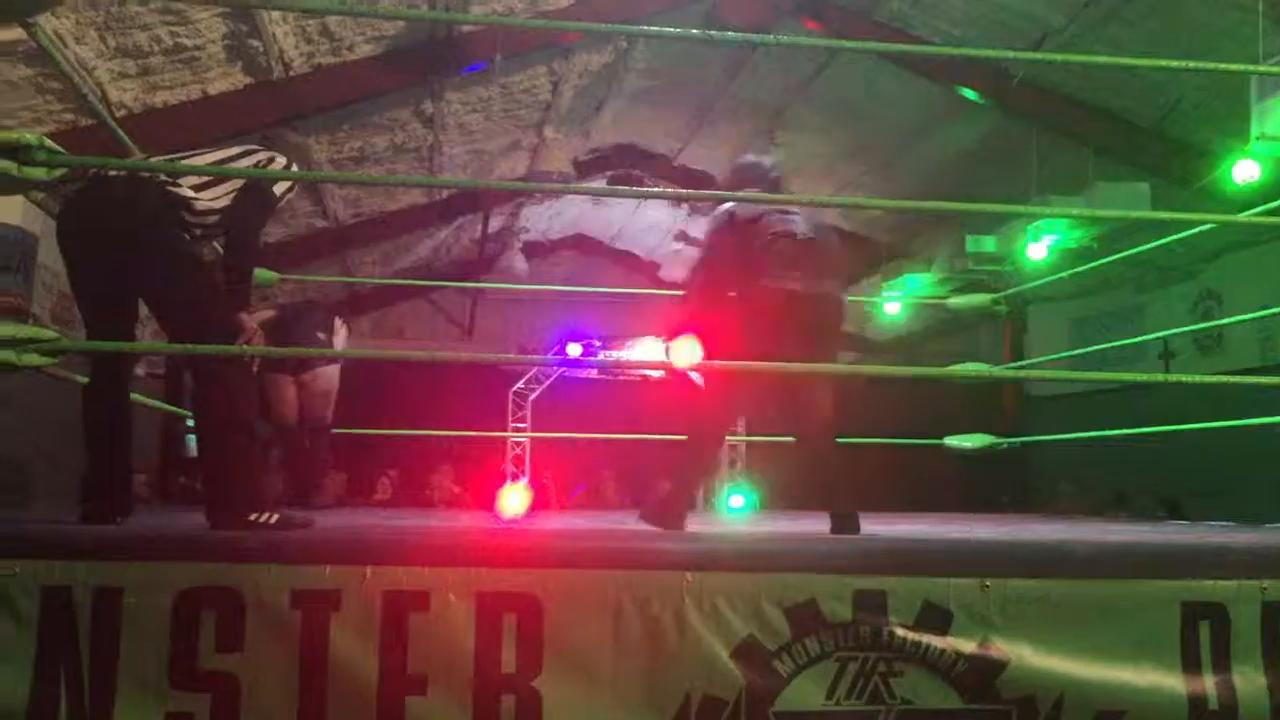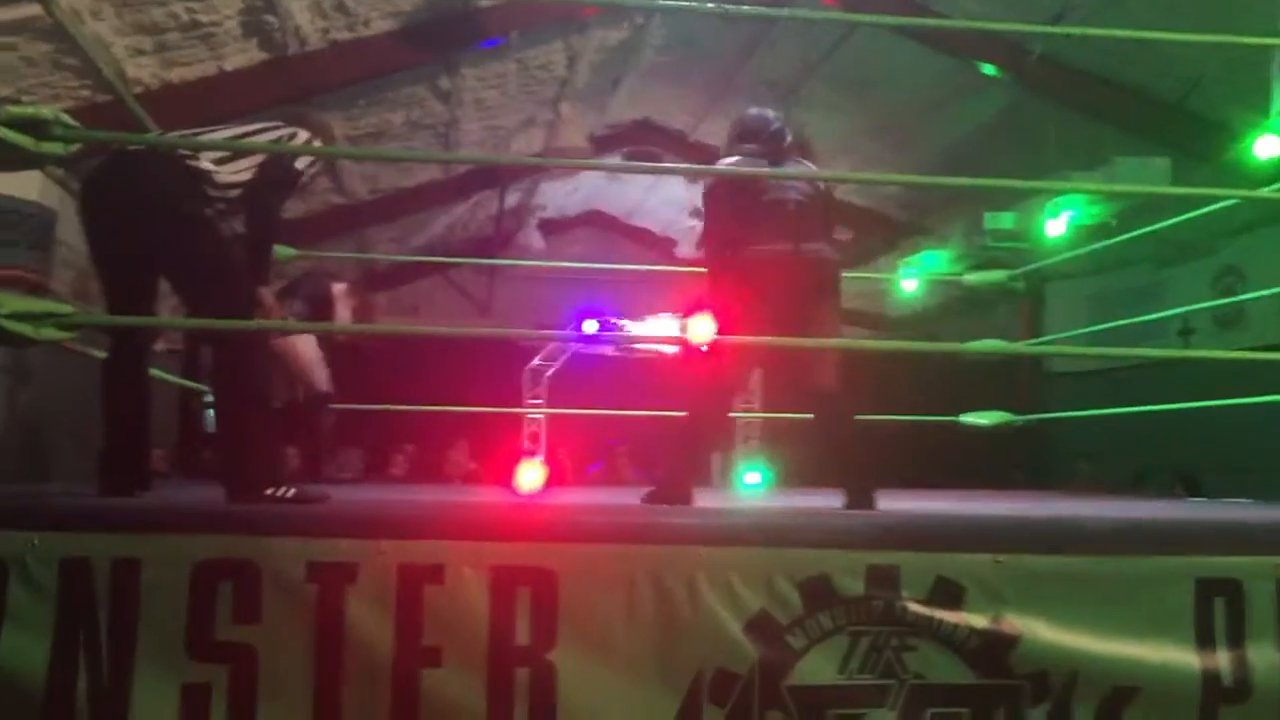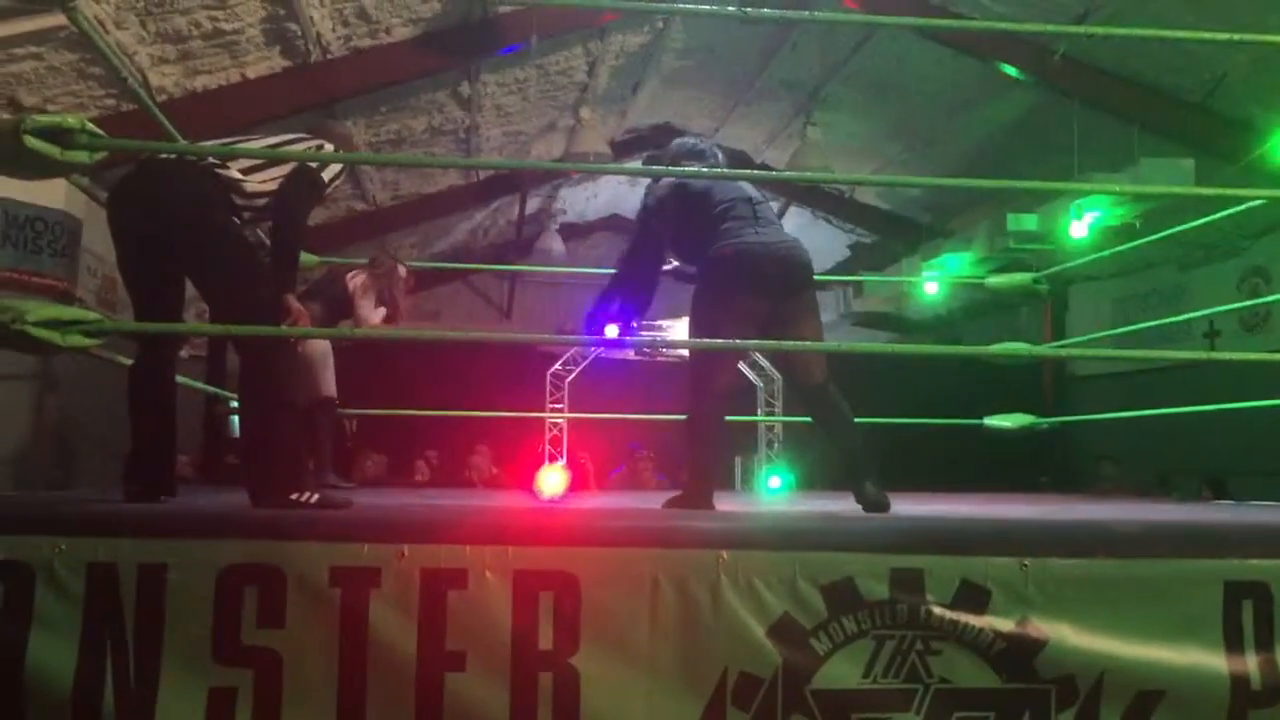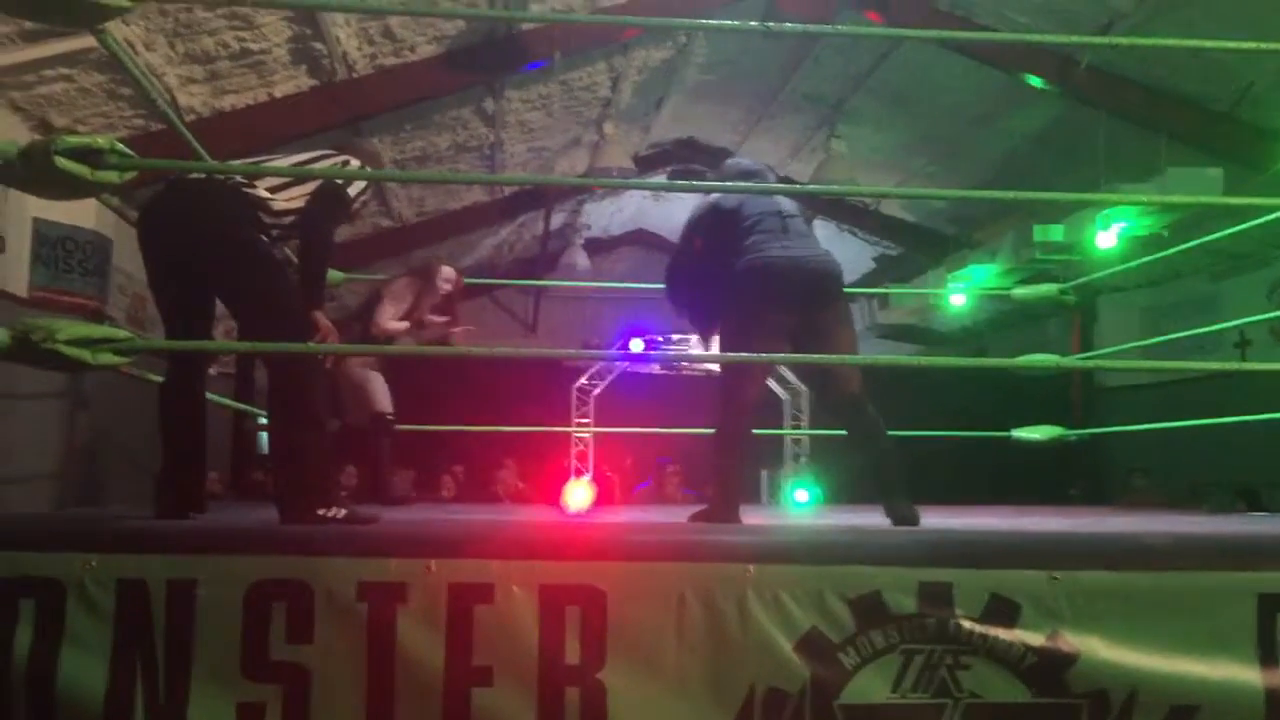
dt=0.5s
person 1, frame 1
left shoulder: (229, 157)
right shoulder: (282, 167)
right elbow: (245, 225)
right wrist: (239, 309)
left hip: (84, 207)
right hip: (145, 215)
left knee: (110, 362)
right knee: (223, 356)
left ankle: (102, 502)
right ankle: (240, 507)
person 1, frame 2
left shoulder: (250, 135)
right shoulder: (305, 141)
right elbow: (265, 199)
right wrist: (258, 283)
left hip: (105, 182)
right hip: (167, 189)
left knee: (130, 333)
right knee: (239, 331)
left ankle: (121, 476)
right ankle: (255, 481)
person 1, frame 3
left shoulder: (271, 147)
right shoulder: (329, 155)
right elbow: (291, 208)
right wrist: (285, 291)
left hip: (133, 190)
right hip: (193, 199)
left knee: (156, 339)
right knee: (266, 339)
left ankle: (146, 481)
right ankle: (279, 486)
person 1, frame 4
left shoulder: (302, 164)
right shoulder: (356, 171)
right elbow: (317, 223)
right wrist: (313, 308)
left hip: (162, 210)
right hip: (222, 218)
left knee: (186, 358)
right knee: (295, 355)
left ankle: (177, 498)
right ankle: (309, 502)
person 2, frame 1
left shoulder: (732, 213)
right shoulder: (804, 219)
left elbow: (710, 279)
right elbow: (835, 270)
left wrist: (707, 330)
left hip: (765, 311)
right hip: (823, 309)
left knee: (713, 415)
right knee: (816, 425)
left ankle: (674, 506)
right ankle: (841, 515)
person 2, frame 2
left shoulder: (729, 172)
right shoulder: (808, 173)
left elbow: (718, 241)
right elbow: (825, 230)
left wrist: (721, 293)
left hip: (760, 280)
right hip: (817, 276)
left knee: (715, 386)
right knee: (826, 391)
left ankle: (679, 485)
right ankle: (859, 489)
person 2, frame 3
left shoulder: (672, 187)
right shoulder: (741, 185)
left elbow: (644, 254)
left wrist: (615, 306)
right wrist: (686, 269)
left hip: (736, 271)
right hip: (791, 263)
left knee: (709, 389)
right knee: (816, 385)
left ankle: (698, 492)
right ankle: (866, 483)
person 2, frame 4
left shoulder: (718, 206)
right shoulder: (791, 205)
left elbow: (680, 272)
left wrist: (703, 317)
left hip: (762, 281)
right hip: (822, 279)
left knee: (738, 403)
right knee: (851, 397)
left ankle: (724, 505)
right ankle: (896, 499)
person 3, frame 1
left shoulder: (282, 314)
right shoulder: (336, 320)
left elbow: (252, 321)
right elbow: (338, 353)
left hip: (280, 355)
right hip: (319, 355)
left knee: (285, 427)
right knee: (319, 427)
left ankle: (288, 490)
right ankle: (314, 491)
person 3, frame 2
left shoulder: (317, 283)
right shoulder: (344, 291)
right elbow: (339, 332)
left knee: (287, 401)
right knee: (318, 392)
right ankle: (316, 467)
person 3, frame 3
left shoulder: (354, 278)
right shoulder: (366, 281)
right elbow: (367, 324)
right wrist: (386, 307)
right hip: (310, 327)
left knee: (307, 400)
right knee: (325, 399)
right ankle: (323, 472)
person 3, frame 4
left shoulder: (427, 303)
right shoulder: (406, 289)
left elbow: (419, 337)
right elbow: (379, 325)
left wrist: (447, 333)
right wrist: (422, 323)
left hip: (374, 353)
left knee: (360, 421)
right knee: (382, 415)
right ankle: (384, 487)
